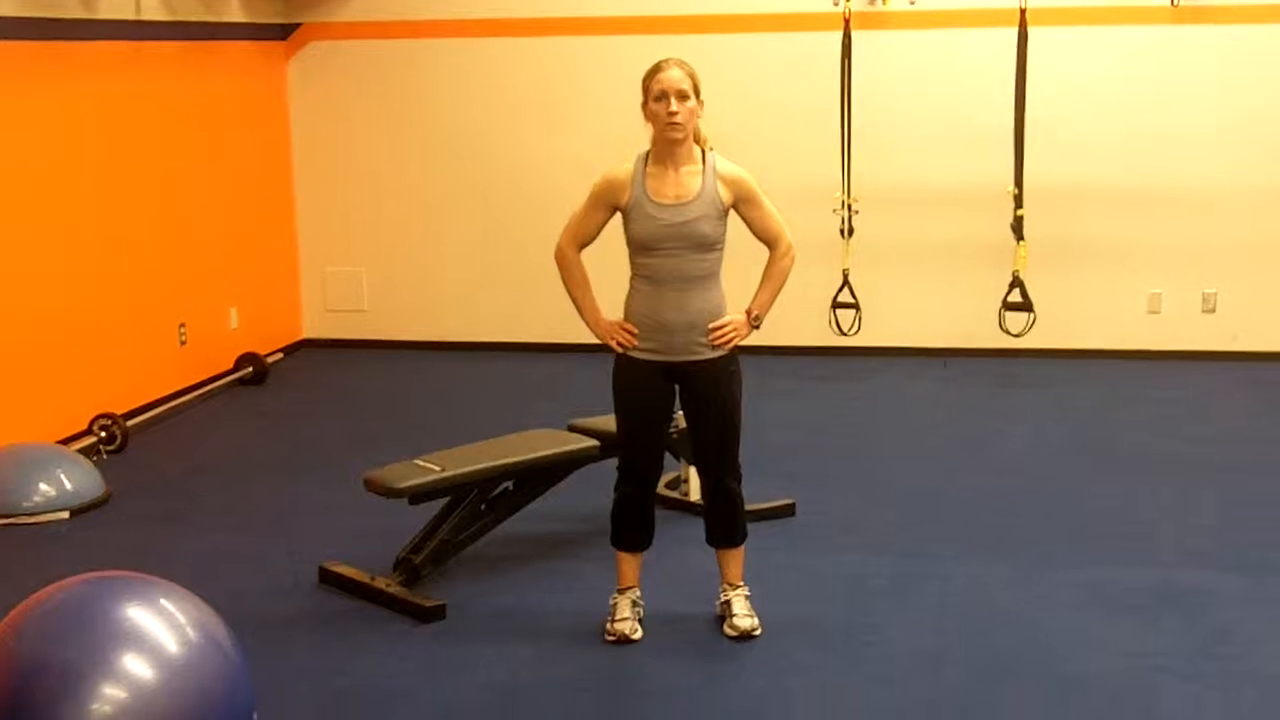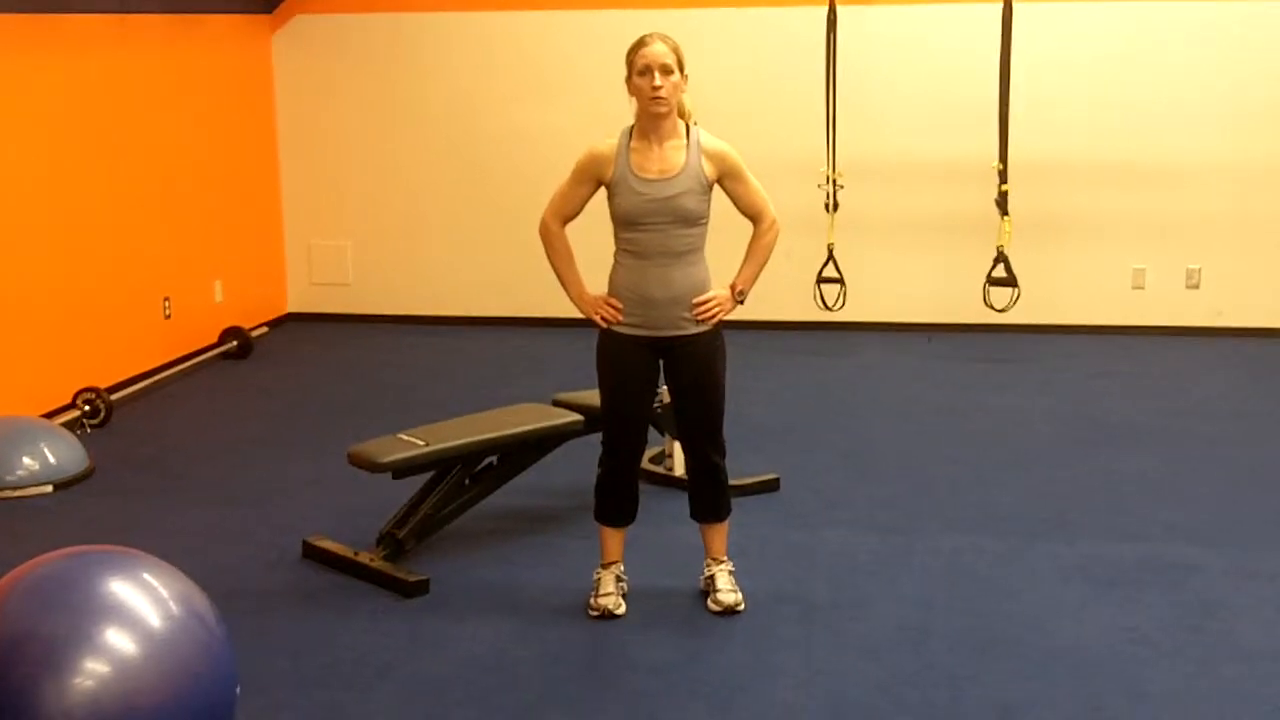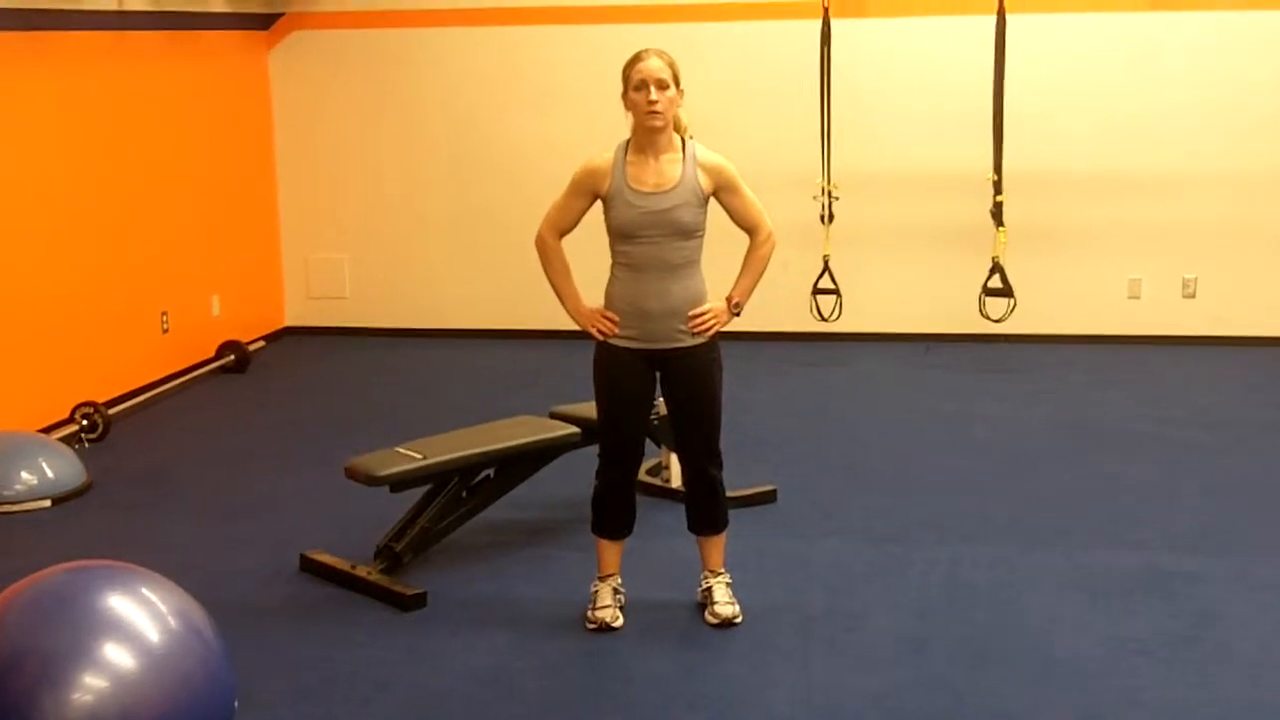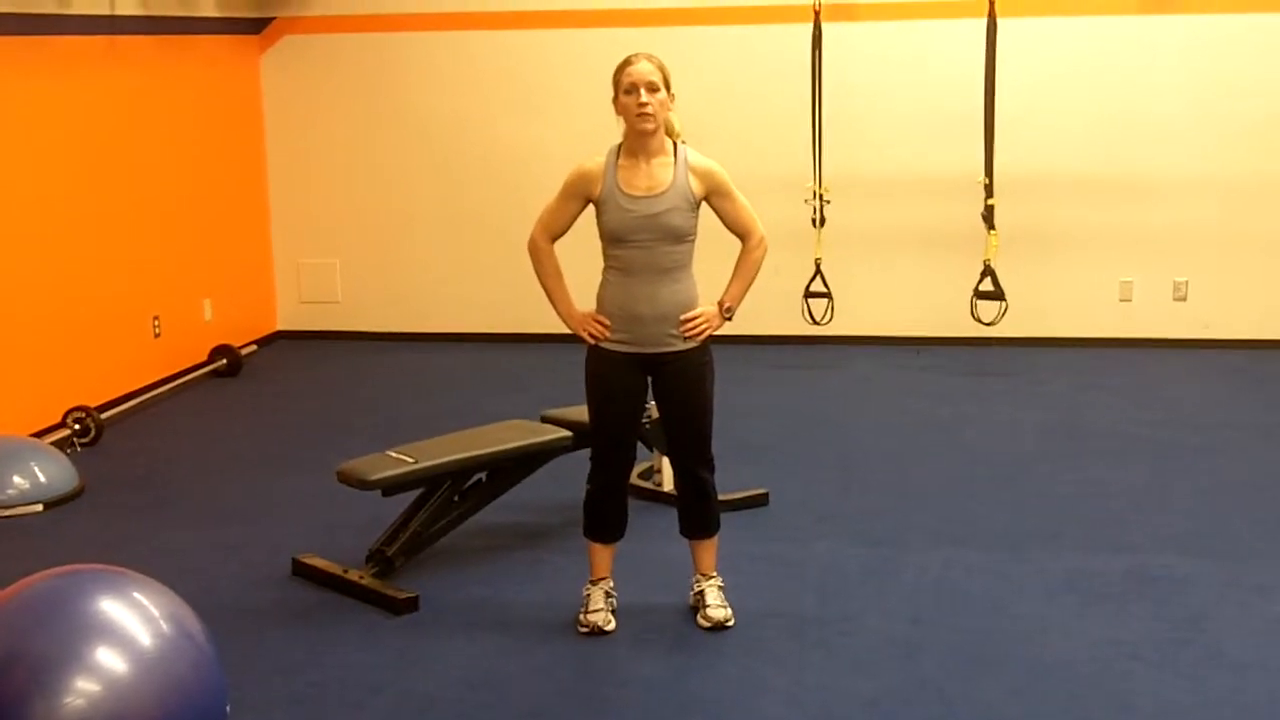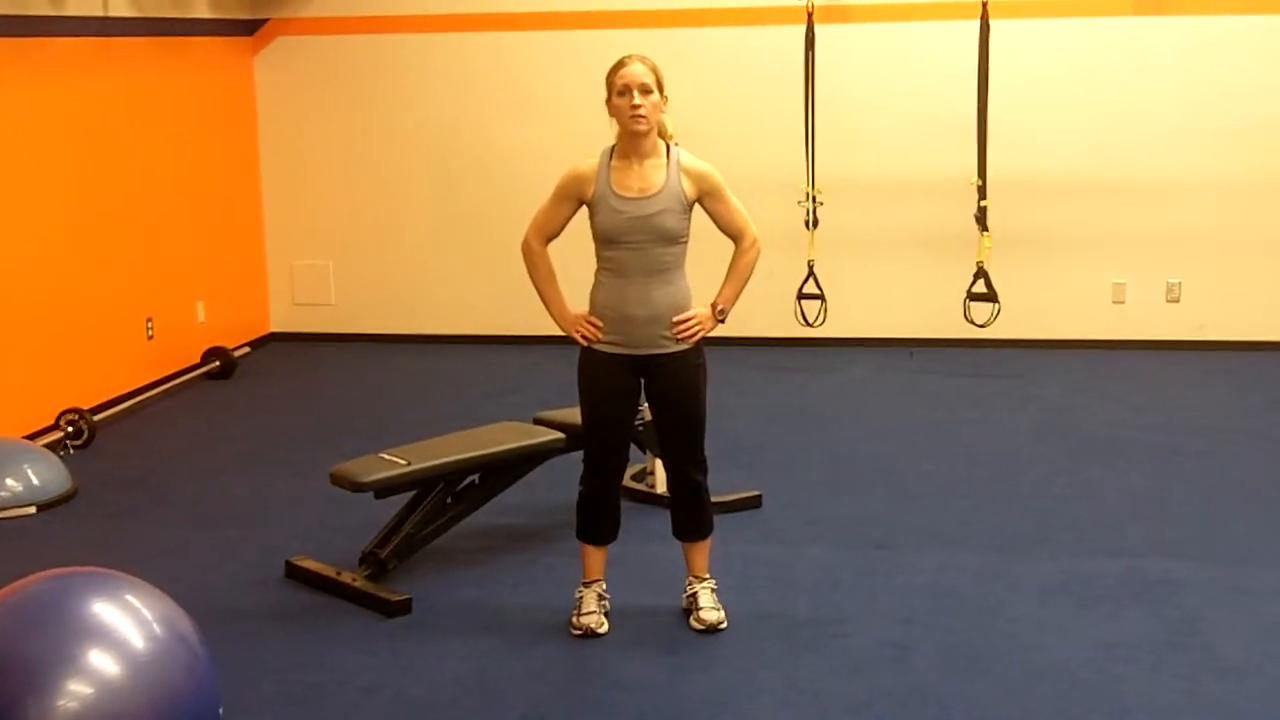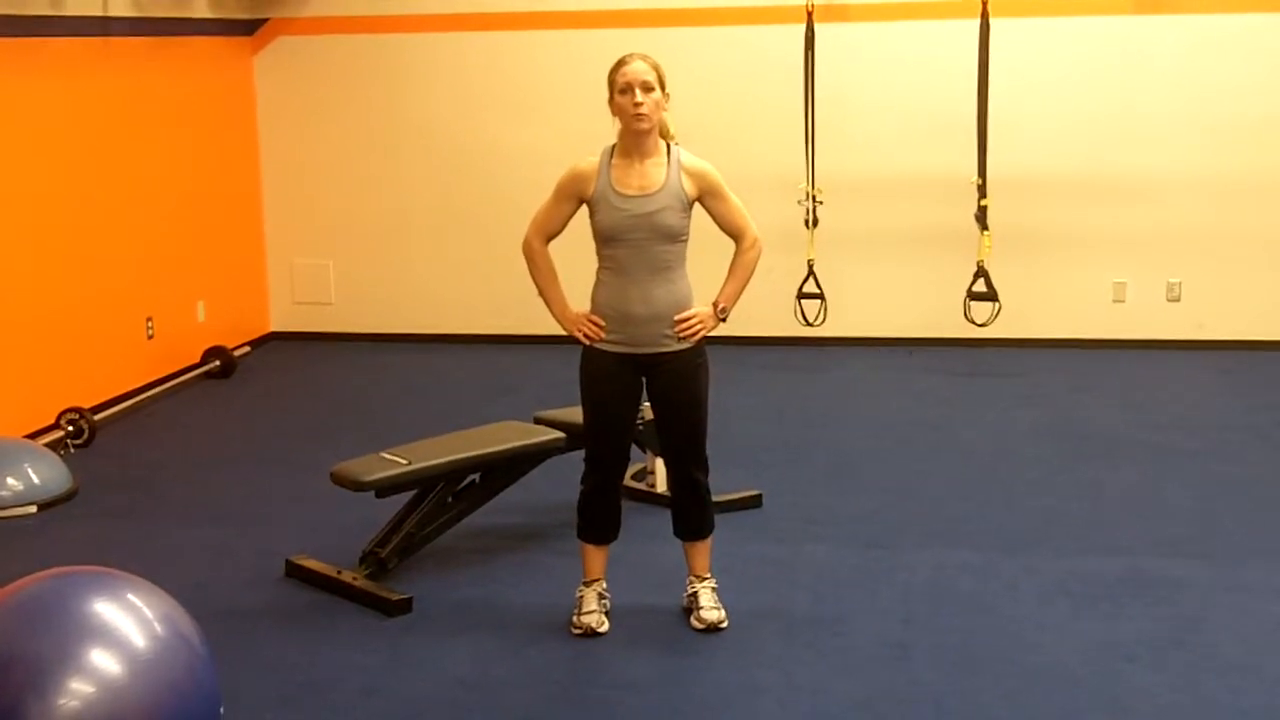
dt=0.7s
person 1, frame 1
left shoulder: (728, 178)
right shoulder: (621, 181)
left elbow: (783, 248)
right elbow: (567, 248)
left wrist: (753, 317)
right wrist: (596, 320)
left hip: (710, 353)
right hip: (641, 355)
left knee: (721, 474)
right knee: (637, 475)
left ankle: (734, 592)
right ankle: (627, 596)
person 1, frame 2
left shoulder: (713, 154)
right shoulder: (605, 157)
left elbow: (767, 222)
right elbow: (552, 223)
left wrist: (737, 291)
right wrist: (581, 296)
left hip: (695, 328)
right hip: (626, 330)
left knee: (705, 449)
right knee: (621, 451)
left ankle: (718, 568)
right ankle: (611, 571)
person 1, frame 3
left shoulder: (708, 167)
right shoulder: (601, 170)
left elbow: (763, 234)
right elbow: (548, 236)
left wrist: (733, 303)
right wrist: (577, 308)
left hip: (691, 340)
right hip: (623, 342)
left knee: (702, 461)
right knee: (618, 462)
left ankle: (715, 579)
right ankle: (607, 584)
person 1, frame 4
left shoulder: (700, 170)
right shoulder: (593, 174)
left elbow: (755, 239)
right elbow: (541, 240)
left wrist: (725, 308)
right wrist: (569, 313)
left hip: (682, 344)
right hip: (614, 346)
left knee: (694, 465)
right knee: (610, 466)
left ankle: (707, 583)
right ankle: (600, 587)
person 1, frame 5
left shoulder: (693, 172)
right shoulder: (586, 175)
left elbow: (748, 241)
right elbow: (534, 242)
left wrist: (717, 310)
right wrist: (562, 314)
left hip: (675, 346)
right hip: (607, 348)
left knee: (687, 467)
right knee: (602, 468)
left ankle: (700, 585)
right ankle: (592, 590)
person 1, frame 6
left shoulder: (693, 172)
right shoulder: (586, 175)
left elbow: (749, 240)
right elbow: (535, 241)
left wrist: (719, 309)
right wrist: (564, 313)
left hip: (677, 345)
right hip: (609, 347)
left knee: (688, 466)
right knee: (603, 468)
left ankle: (701, 585)
right ankle: (593, 589)
